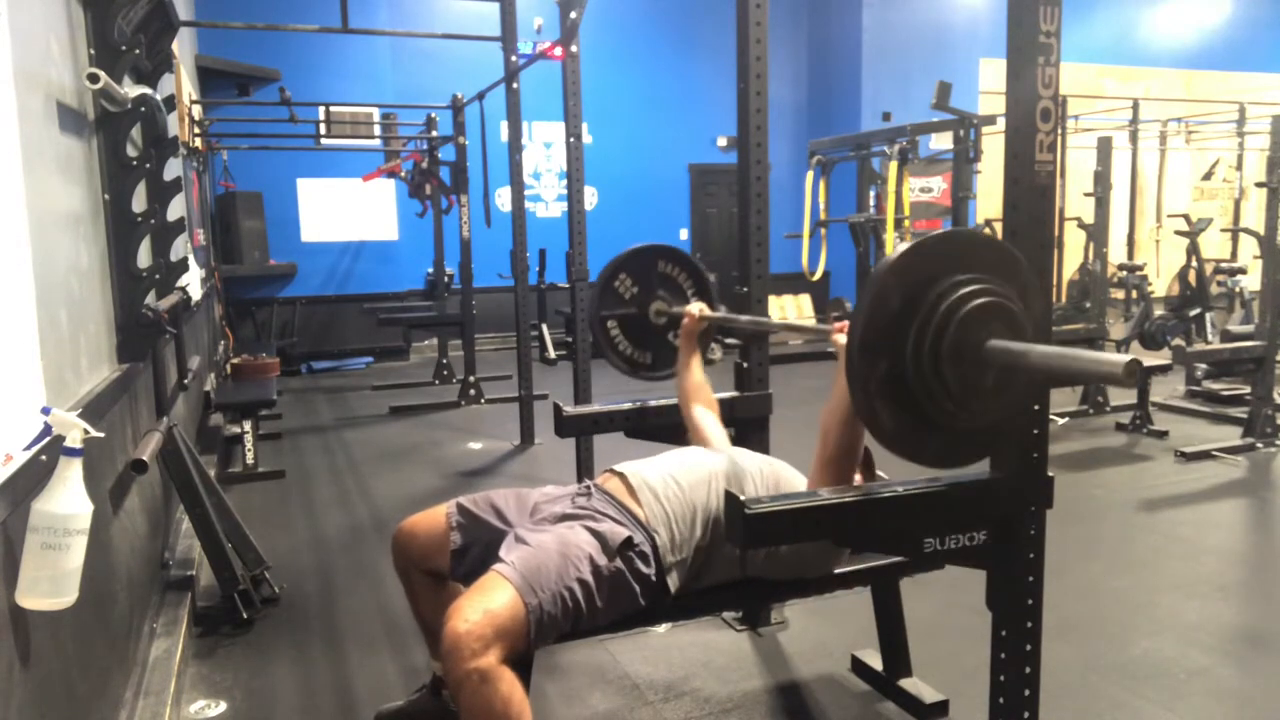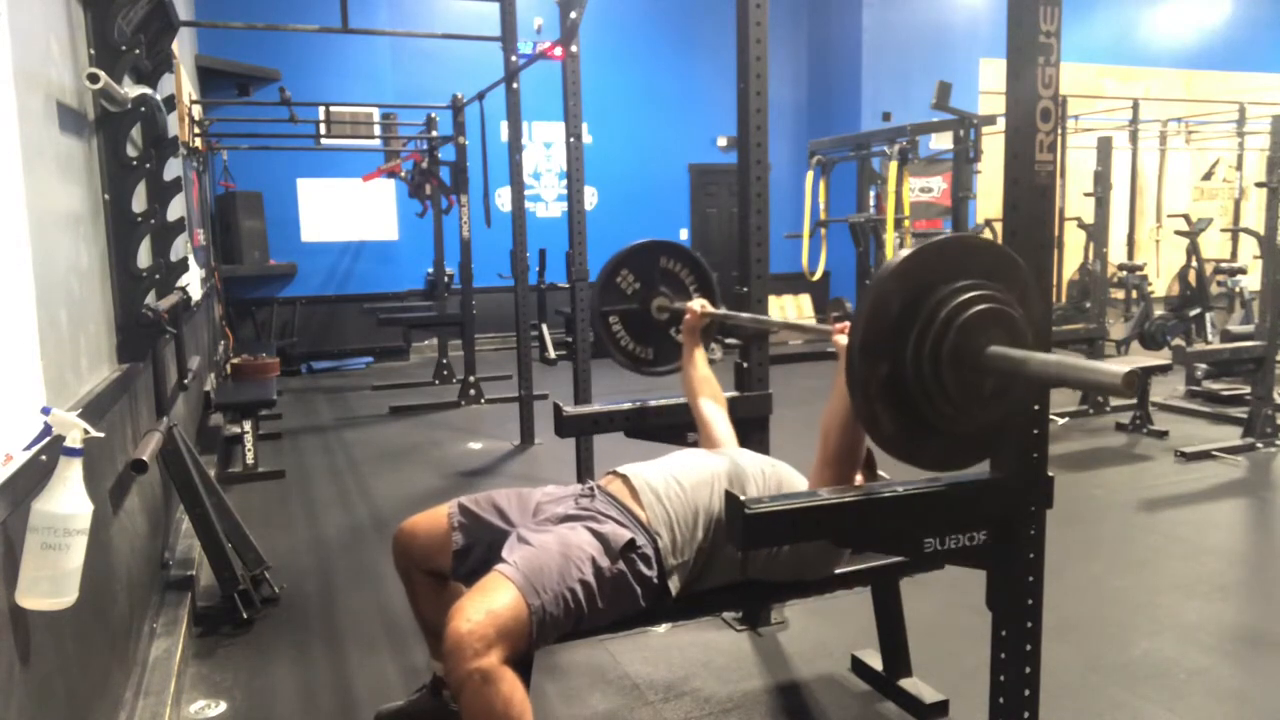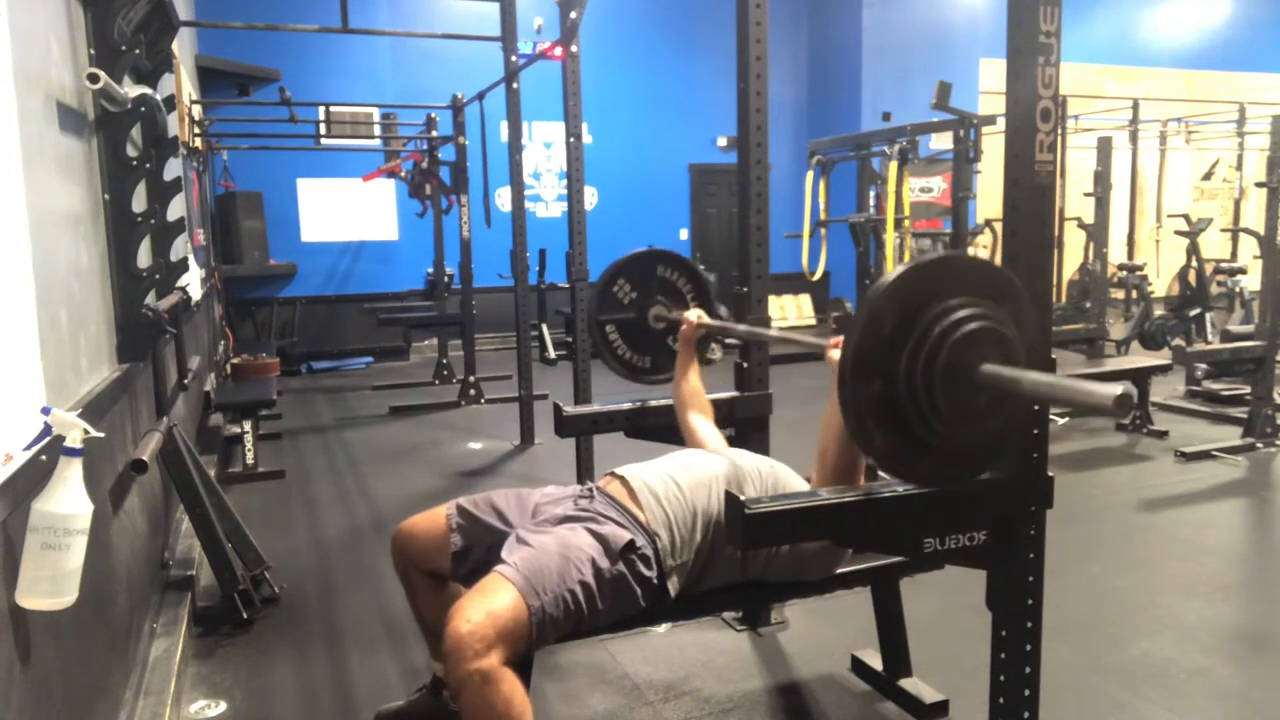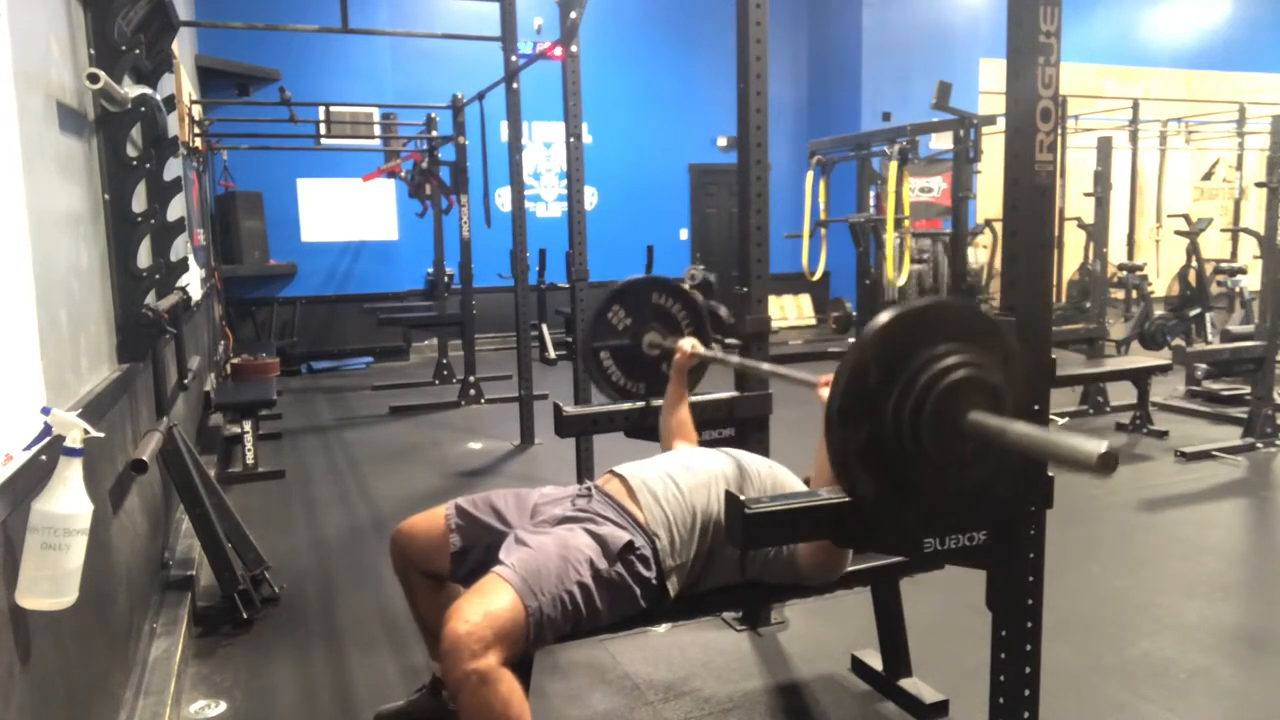
dt=0.2s
person 1, frame 1
right shoulder: (760, 483)
left elbow: (835, 462)
right elbow: (701, 415)
left wrist: (851, 363)
right wrist: (688, 342)
left knee: (469, 637)
right knee: (412, 541)
person 1, frame 2
right shoulder: (756, 480)
left elbow: (837, 464)
right elbow: (709, 408)
left wrist: (854, 363)
right wrist: (691, 337)
left knee: (471, 638)
right knee: (413, 541)
person 1, frame 3
right shoulder: (754, 481)
left elbow: (839, 486)
right elbow: (696, 423)
right wrist: (686, 346)
left knee: (472, 639)
right knee: (412, 541)
person 1, frame 4
right shoulder: (767, 488)
left elbow: (828, 541)
right elbow: (677, 449)
right wrist: (679, 372)
left knee: (470, 639)
right knee: (410, 542)
